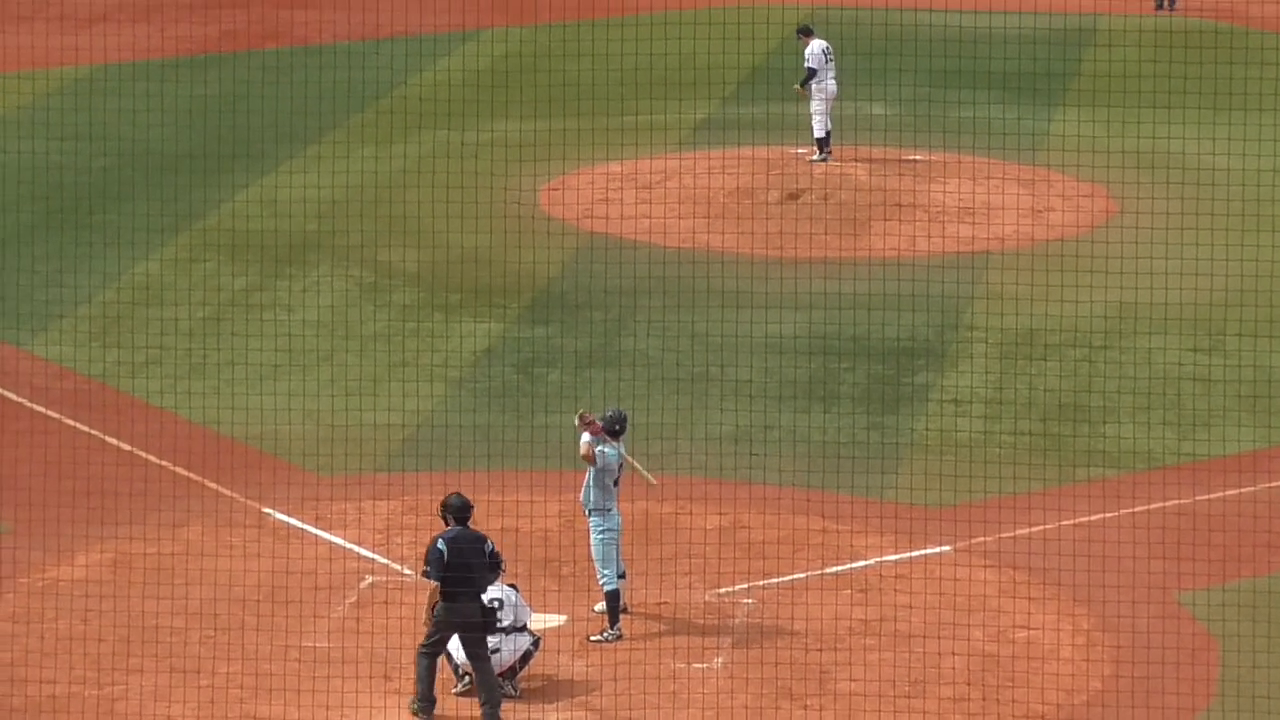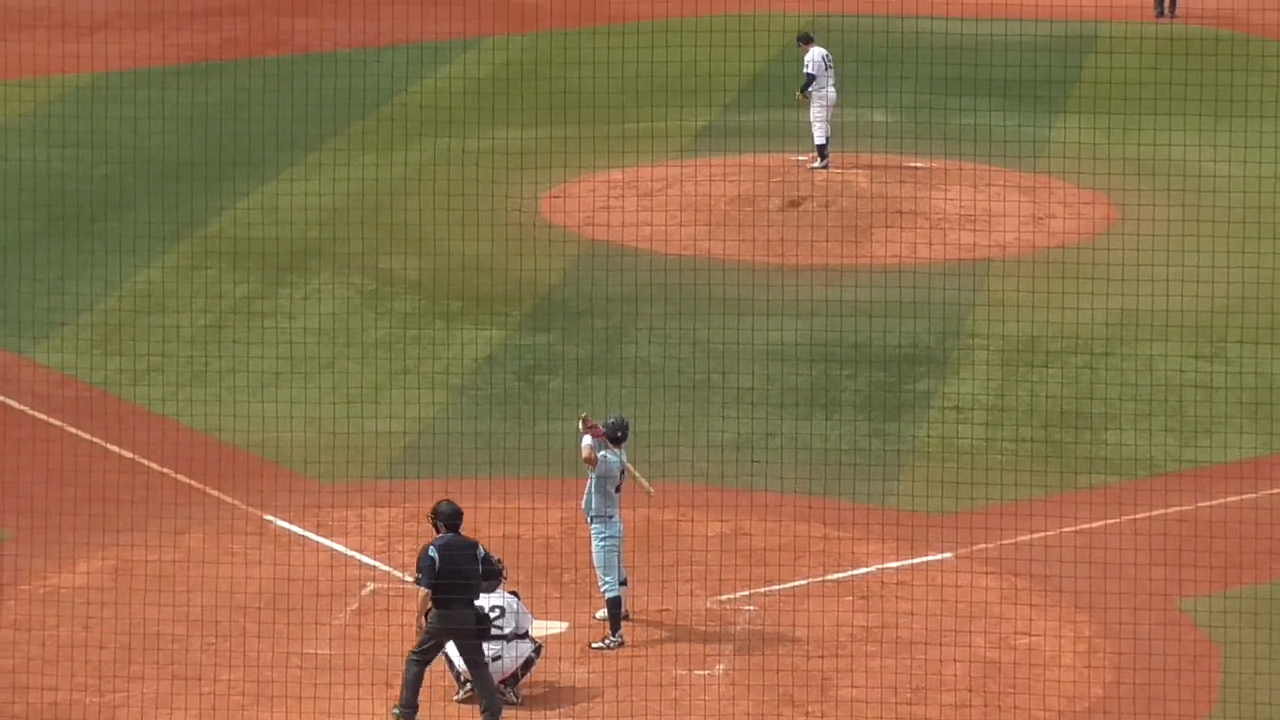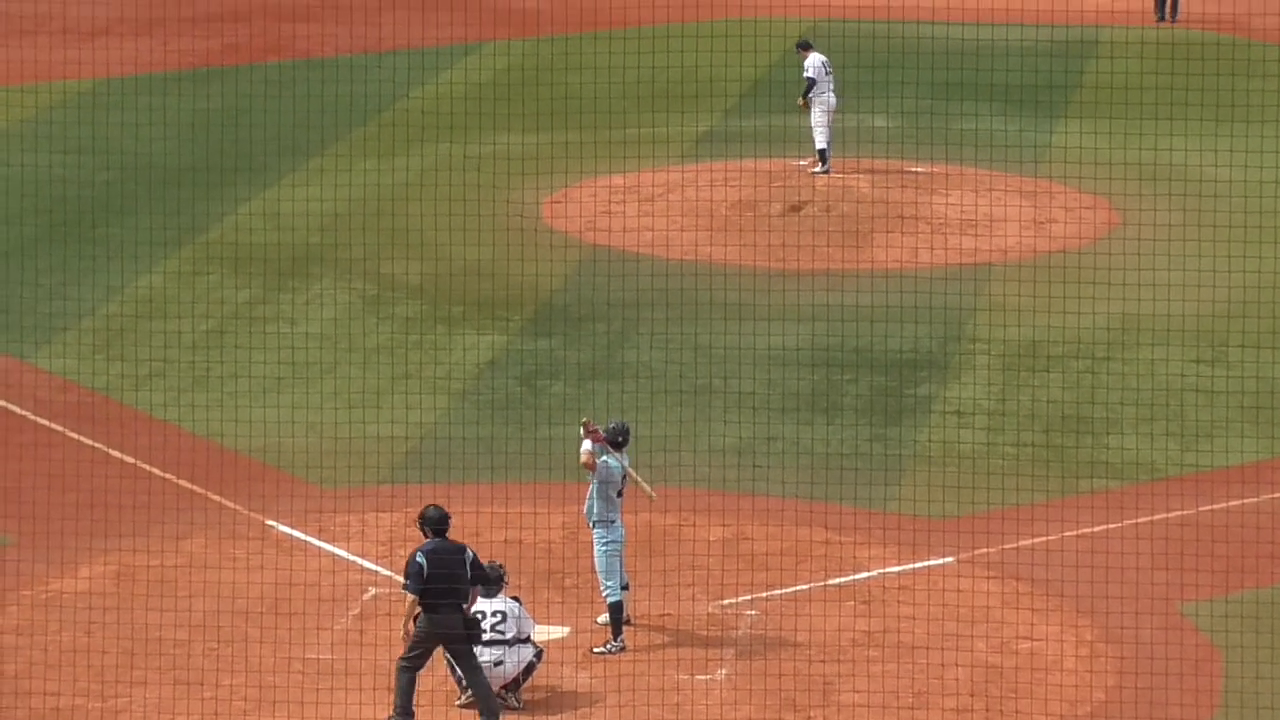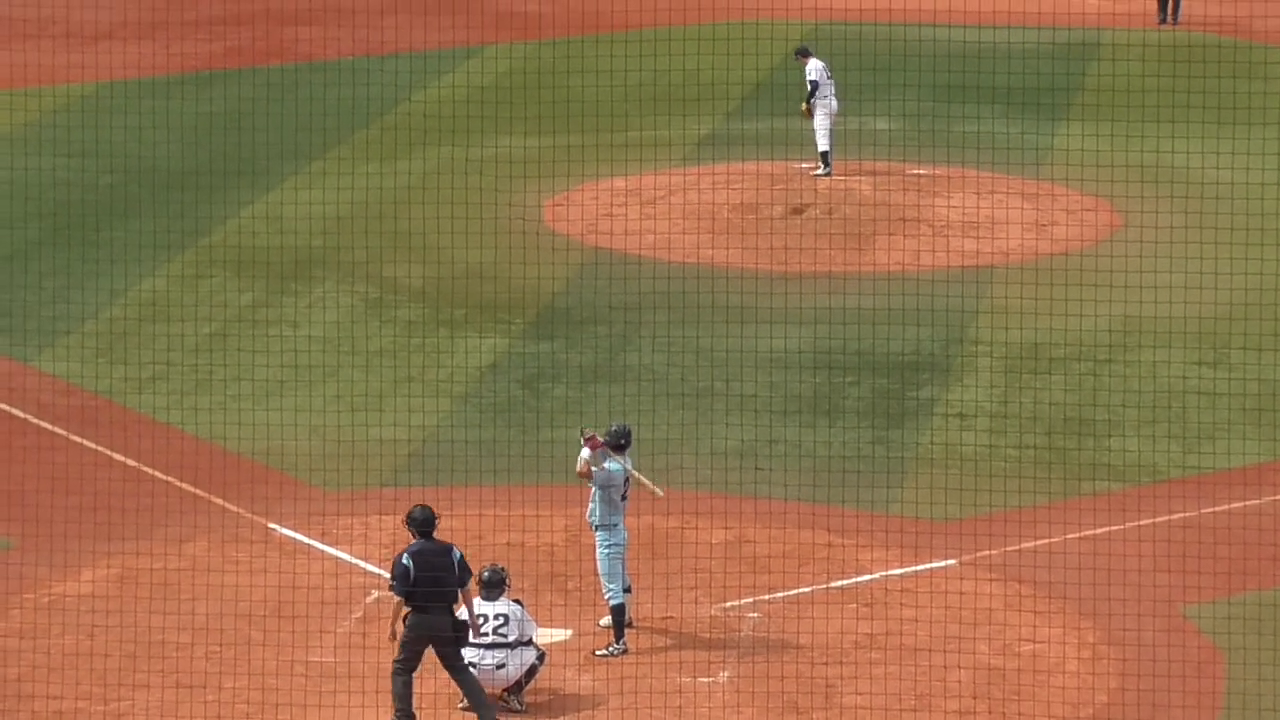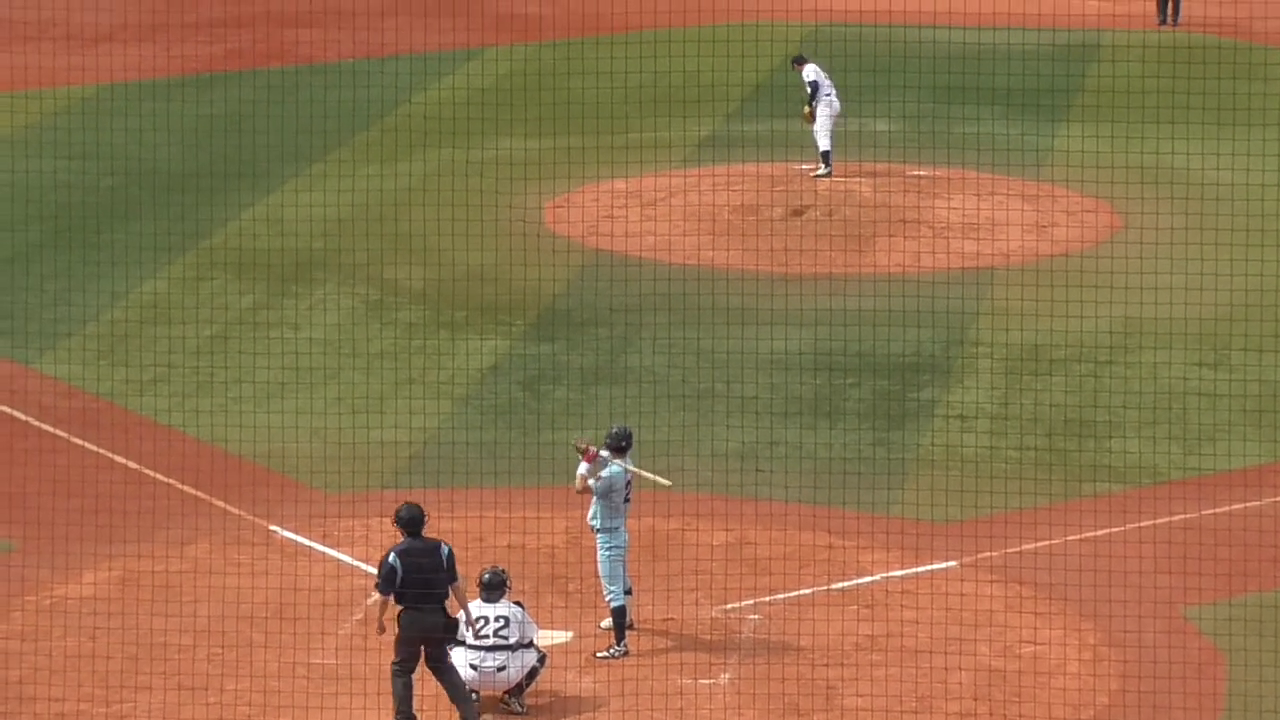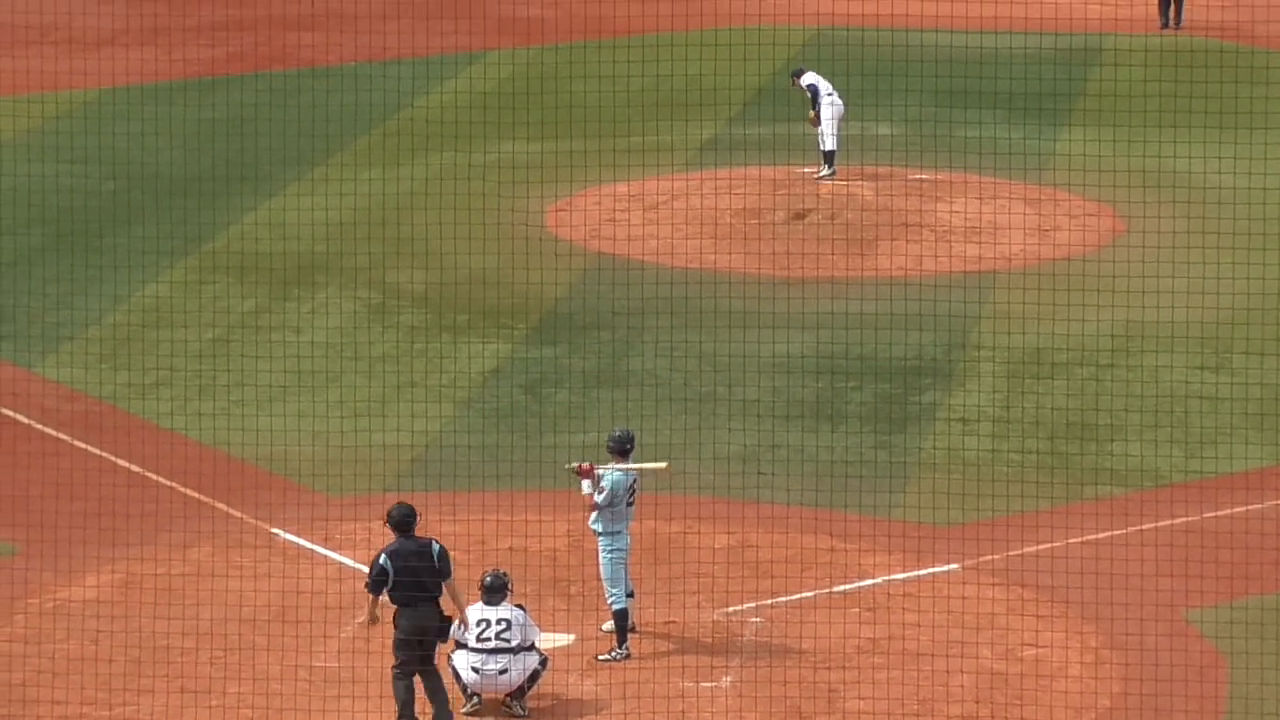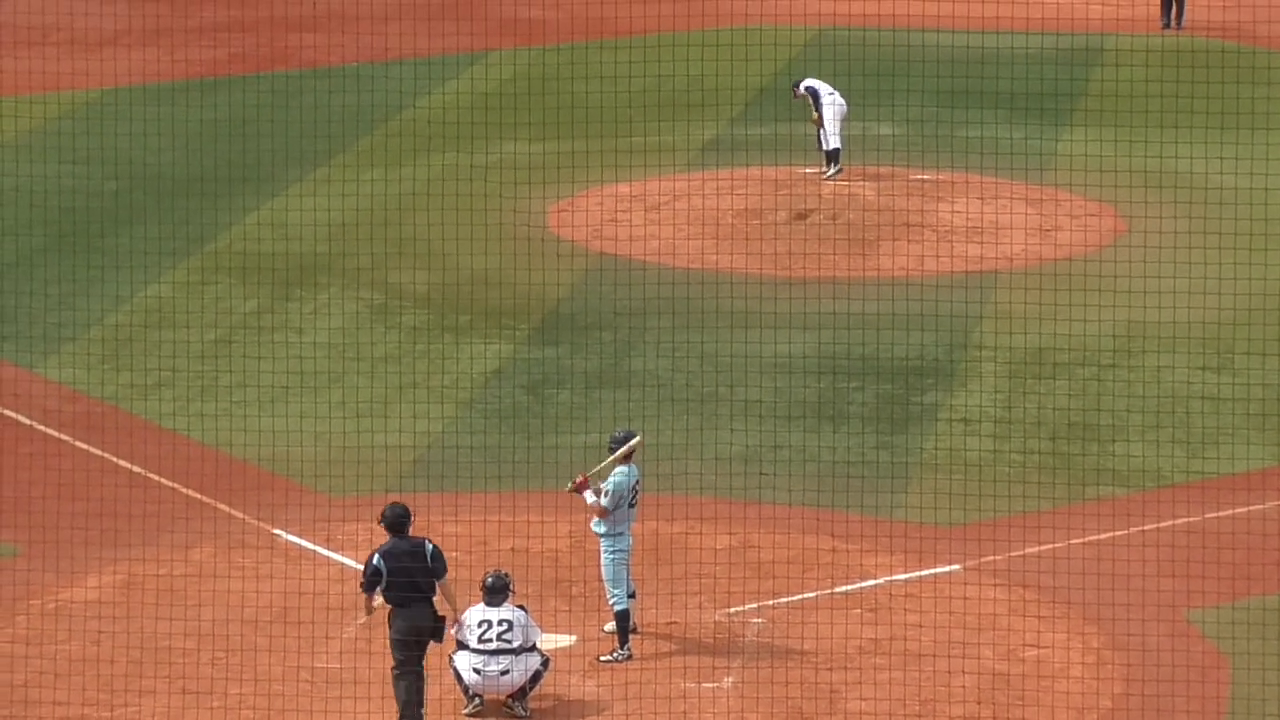
dt=0.1s
person 1, frame 1
left shoulder: (606, 452)
right shoulder: (610, 444)
left elbow: (586, 455)
right elbow: (586, 423)
left wrist: (588, 432)
right wrist: (589, 424)
left hip: (601, 518)
right hip: (608, 513)
left knee: (604, 574)
right knee: (613, 563)
left ankle: (613, 628)
right ankle: (617, 604)
person 1, frame 2
left shoulder: (609, 459)
right shoulder: (614, 450)
left elbow: (588, 457)
right elbow: (588, 428)
left wrist: (590, 434)
right wrist: (590, 428)
left hip: (602, 524)
right hip: (610, 521)
left knee: (607, 580)
right knee: (615, 570)
left ankle: (615, 635)
right ankle: (619, 610)
person 1, frame 3
left shoulder: (610, 465)
right shoulder: (619, 456)
left elbow: (585, 462)
right elbow: (596, 438)
left wrist: (589, 439)
right wrist: (591, 433)
left hip: (605, 529)
right hip: (613, 526)
left knee: (609, 585)
right knee: (618, 575)
left ankle: (617, 640)
right ankle: (621, 614)
person 1, frame 4
left shoulder: (612, 469)
right shoulder: (621, 459)
left elbow: (582, 471)
right elbow: (598, 445)
left wrist: (587, 448)
right wrist: (591, 442)
left hip: (608, 532)
right hip: (616, 529)
left knee: (612, 588)
right knee: (620, 577)
left ankle: (619, 643)
right ankle: (624, 617)
person 1, frame 5
left shoulder: (612, 472)
right shoulder: (623, 465)
left elbow: (581, 487)
right elbow: (597, 458)
left wrist: (585, 462)
right wrist: (587, 451)
left hip: (608, 535)
right hip: (618, 531)
left knee: (612, 589)
right knee: (621, 579)
left ankle: (620, 645)
right ankle: (625, 618)
person 1, frame 6
left shoulder: (615, 477)
right shoulder: (629, 469)
left elbow: (593, 504)
right elbow: (599, 473)
left wrist: (586, 479)
right wrist: (586, 471)
left hip: (610, 538)
right hip: (620, 534)
left knee: (614, 592)
right knee: (623, 582)
left ankle: (622, 647)
right ankle: (626, 621)
person 1, frame 7
left shoulder: (618, 478)
right shoulder: (631, 471)
left elbow: (601, 511)
right elbow: (605, 493)
left wrist: (585, 490)
right wrist: (586, 488)
left hip: (612, 539)
right hip: (622, 536)
left knee: (616, 593)
right knee: (625, 583)
left ankle: (624, 648)
right ankle: (628, 622)
person 2, frame 1
left shoulder: (440, 542)
right shoulder: (482, 540)
left elbow: (434, 584)
right elbow: (494, 572)
left wrist: (427, 610)
left hip: (448, 608)
right hip: (474, 608)
left knee: (426, 653)
right knee: (481, 660)
person 2, frame 2
left shoulder: (432, 549)
right shoulder: (475, 547)
left elbow: (426, 591)
right elbow: (491, 579)
left wrist: (419, 618)
left hip: (442, 615)
right hip: (468, 615)
left knee: (417, 660)
right knee: (478, 665)
person 2, frame 3
left shoulder: (420, 555)
right shoulder: (464, 551)
left elbow: (413, 597)
right elbow: (477, 587)
left wrist: (405, 624)
right wrist: (466, 610)
left hip: (430, 619)
right hip: (458, 618)
left knee: (407, 666)
right knee: (472, 669)
person 2, frame 4
left shoulder: (406, 556)
right shoulder: (451, 551)
left elbow: (399, 598)
right elbow: (465, 588)
left wrist: (393, 625)
right wrist: (472, 616)
left hip: (419, 621)
right hip: (446, 619)
left knee: (402, 669)
right knee: (458, 669)
person 2, frame 5
left shoulder: (394, 555)
right shoulder: (441, 548)
left elbow: (385, 595)
right elbow: (455, 585)
left wrist: (379, 620)
right wrist: (467, 612)
left hip: (411, 617)
right hip: (438, 615)
left knee: (401, 670)
right knee: (442, 667)
person 2, frame 6
left shoulder: (385, 556)
right shoulder: (433, 546)
left elbow: (375, 594)
right elbow: (448, 583)
left wrist: (371, 614)
right wrist: (461, 611)
left hip: (407, 617)
right hip: (433, 615)
left knee: (403, 672)
right knee: (427, 666)
person 2, frame 7
left shoulder: (379, 555)
right shoulder: (427, 546)
left elbow: (369, 592)
right elbow: (443, 582)
left wrist: (368, 606)
right wrist: (454, 610)
left hip: (402, 616)
right hip: (427, 613)
left knee: (404, 670)
right knee: (415, 666)
